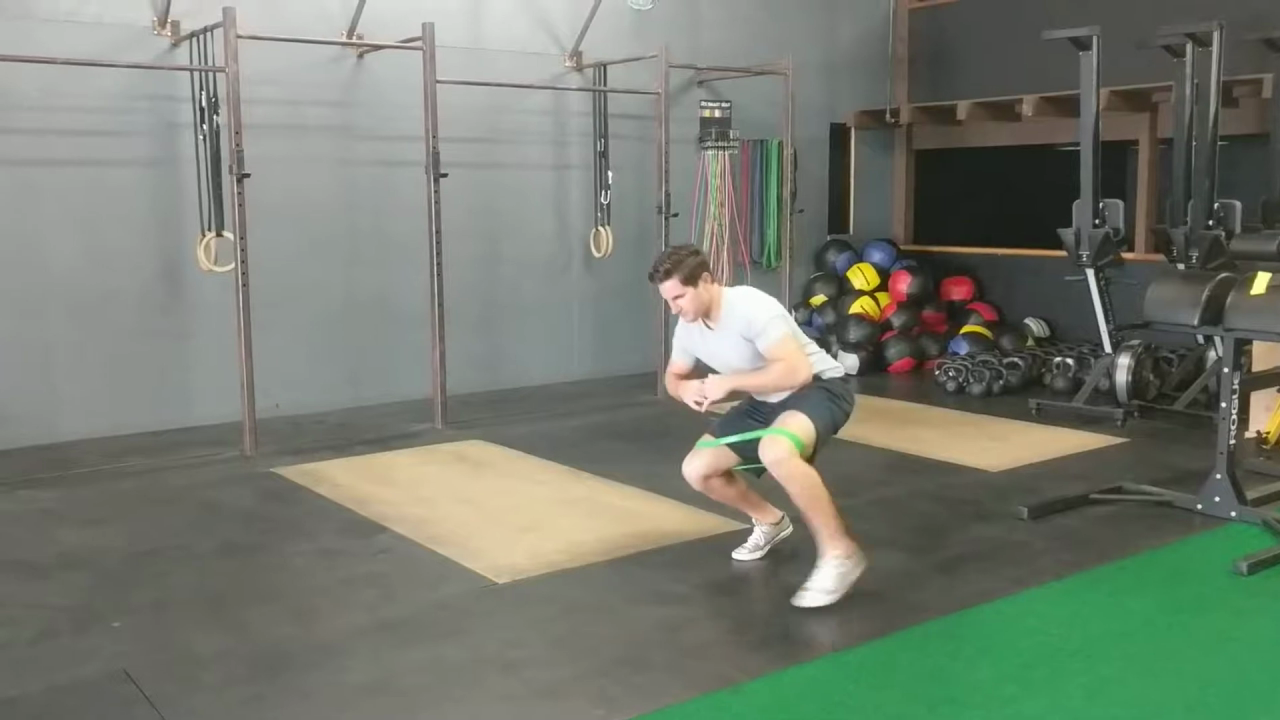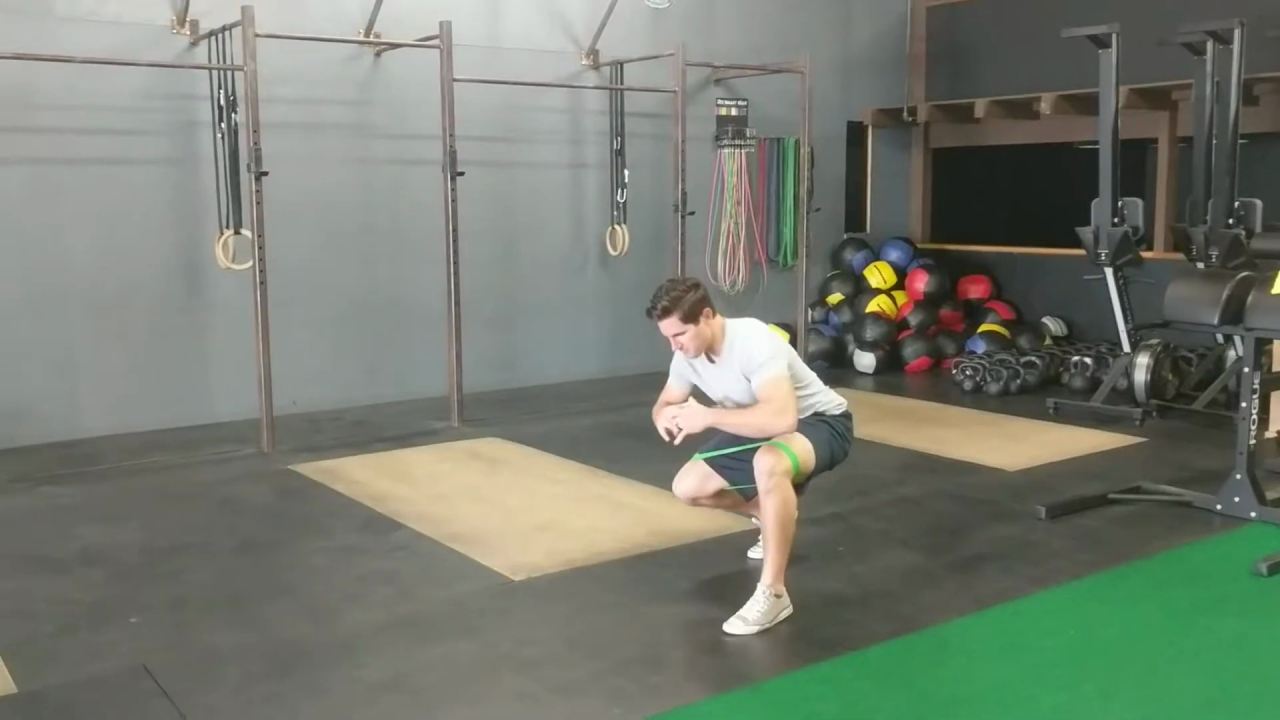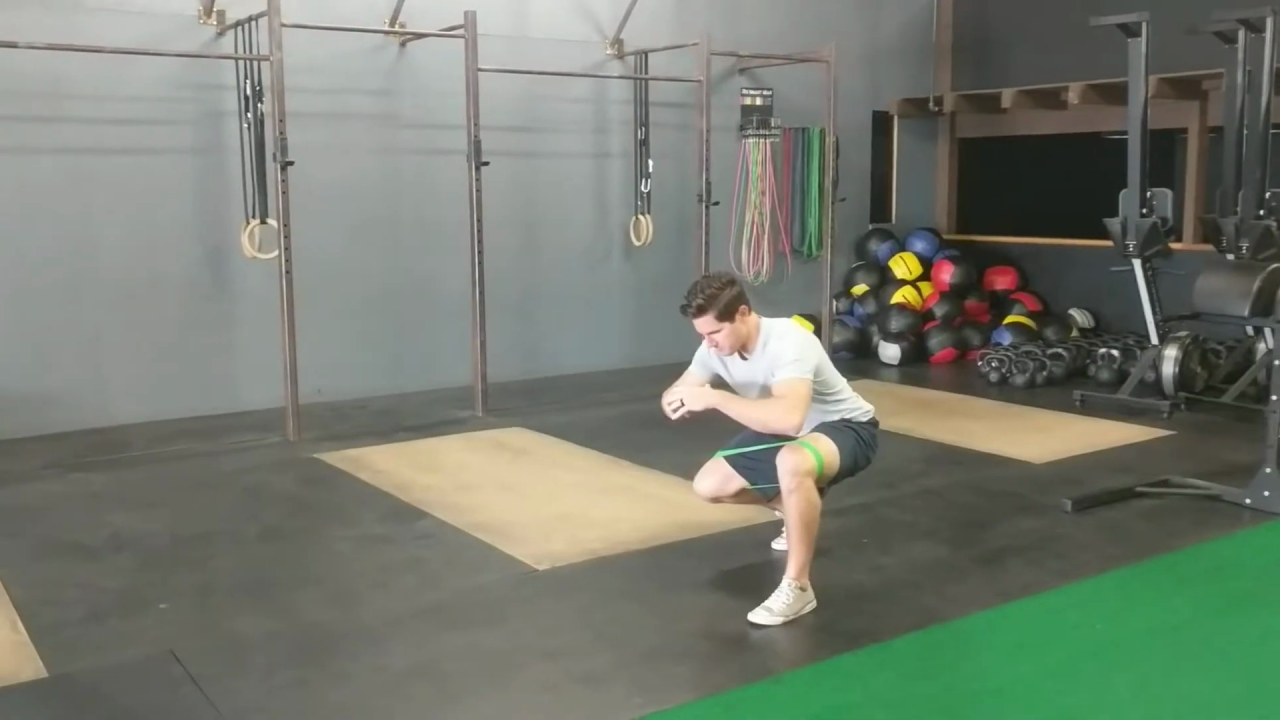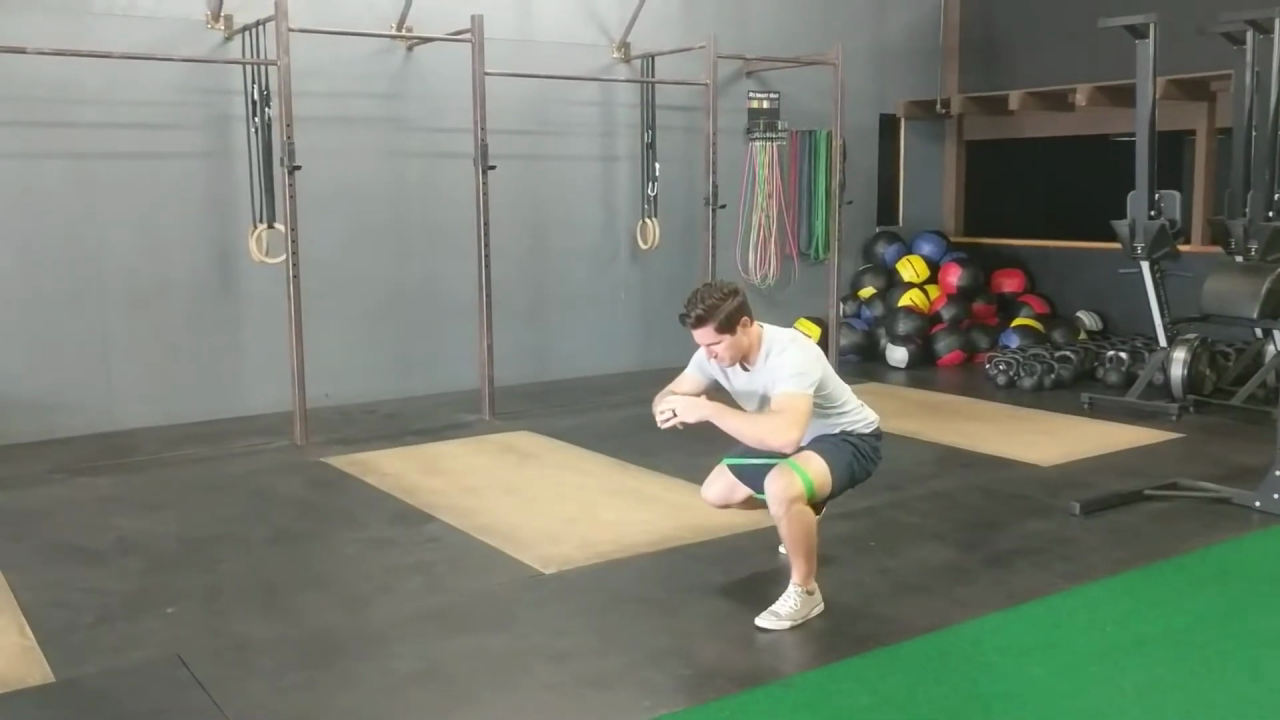
dt=0.5s
person 1, frame 1
left shoulder: (751, 307)
right shoulder: (688, 327)
left elbow: (797, 371)
right elbow: (673, 377)
left wrist: (730, 382)
right wrist: (687, 389)
left hip: (819, 387)
right hip: (767, 399)
left knee: (776, 452)
right knee: (697, 470)
left ankle: (839, 553)
right ankle: (769, 520)
person 1, frame 2
left shoulder: (754, 343)
right shoulder: (687, 354)
left elbow: (782, 418)
right elbow: (666, 402)
left wrist: (708, 416)
right wrist: (665, 415)
left hip: (822, 422)
right hip: (760, 429)
left knee: (768, 464)
right knee: (688, 487)
left ankle: (772, 594)
right ankle: (773, 515)
person 1, frame 3
left shoulder: (788, 344)
right shoulder: (716, 347)
left elbow: (789, 418)
right elbow: (676, 392)
left wrist: (714, 398)
right wrist: (677, 402)
left hip: (847, 428)
right hip: (787, 431)
left knee: (793, 463)
right knee: (709, 486)
left ankle: (797, 587)
right ankle: (800, 508)
person 1, frame 4
left shoulder: (790, 356)
right shoulder: (716, 348)
left elbow: (786, 436)
right elbow: (668, 395)
left wrist: (708, 409)
right wrist: (669, 407)
left hip: (849, 438)
right hip: (792, 435)
left knee: (782, 487)
right knee: (716, 493)
left ankle: (805, 591)
right ankle: (805, 513)
